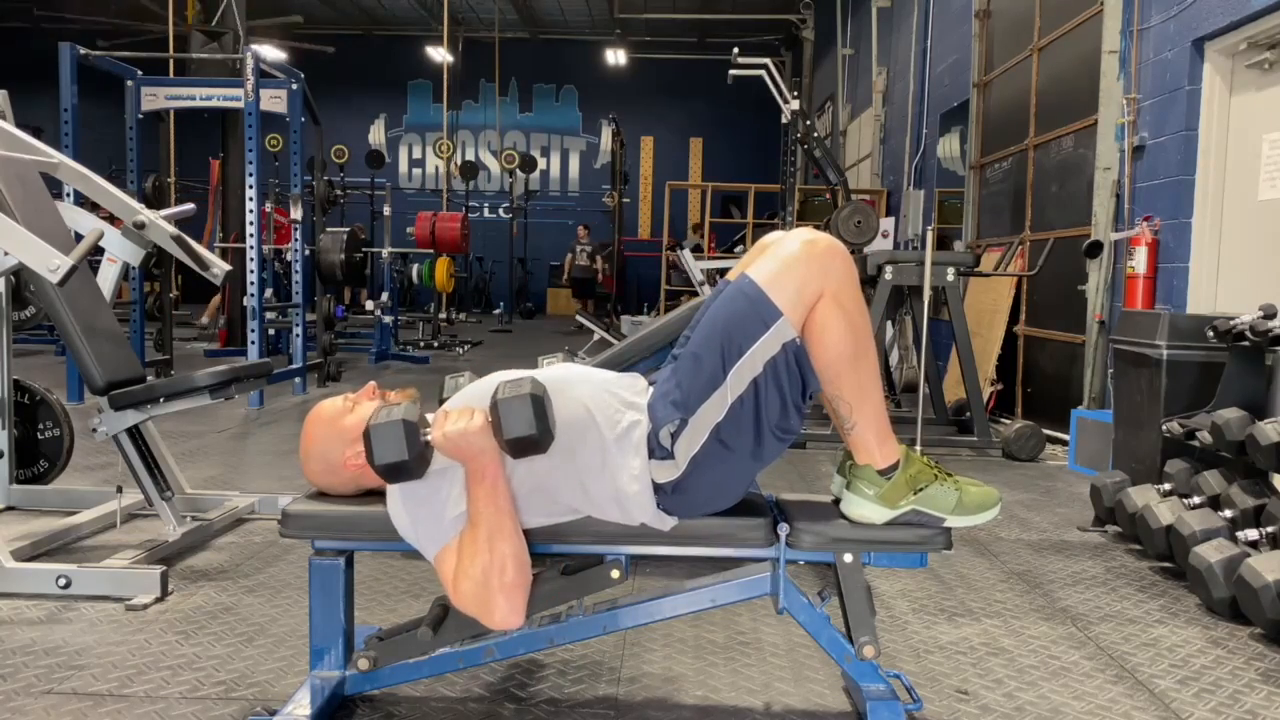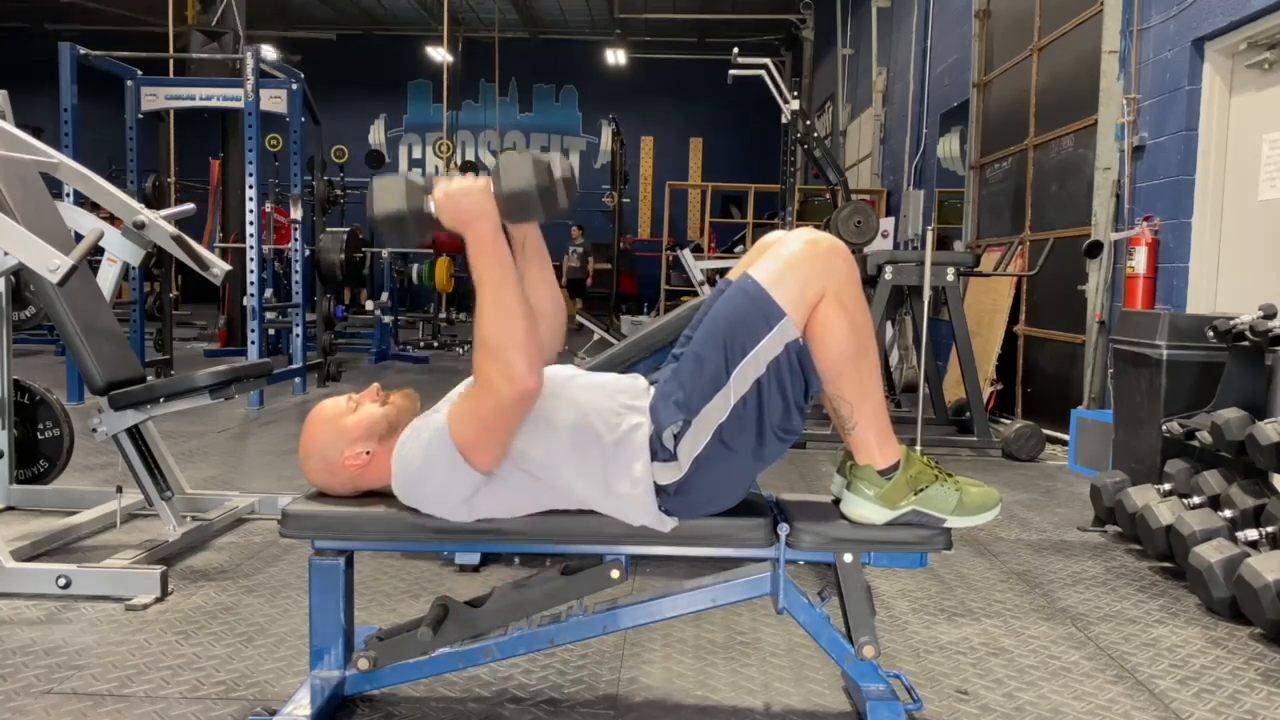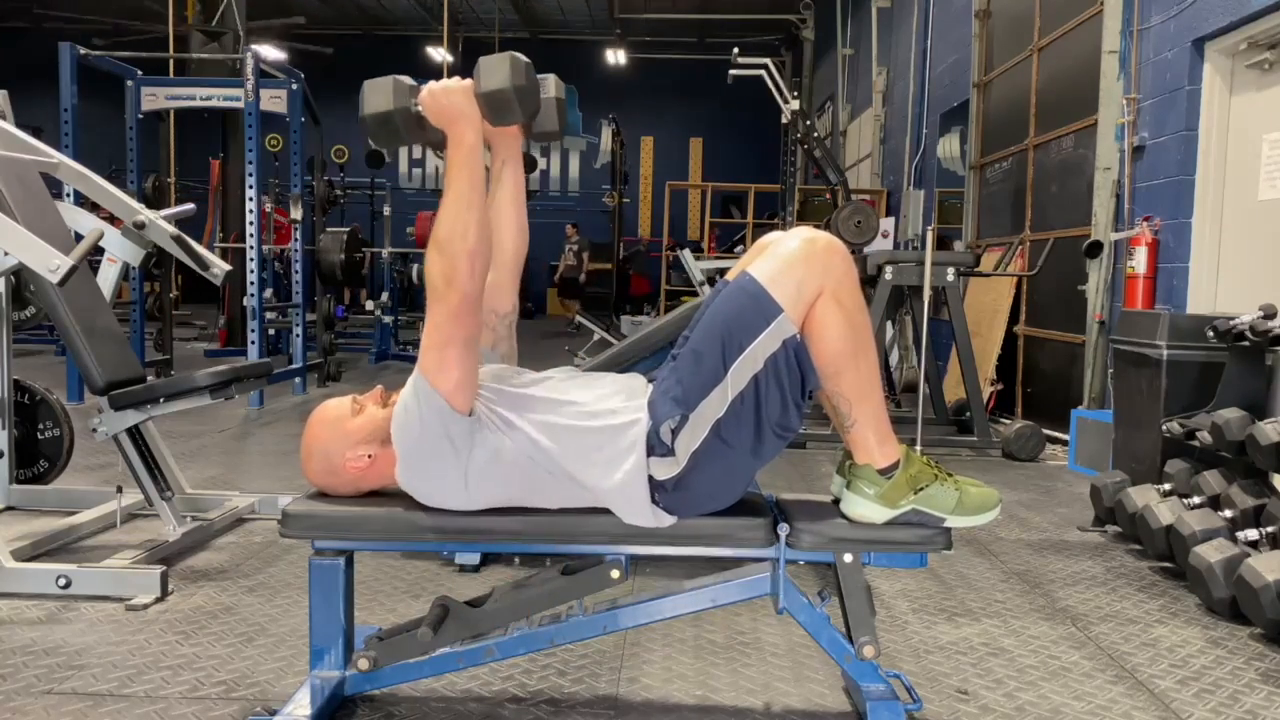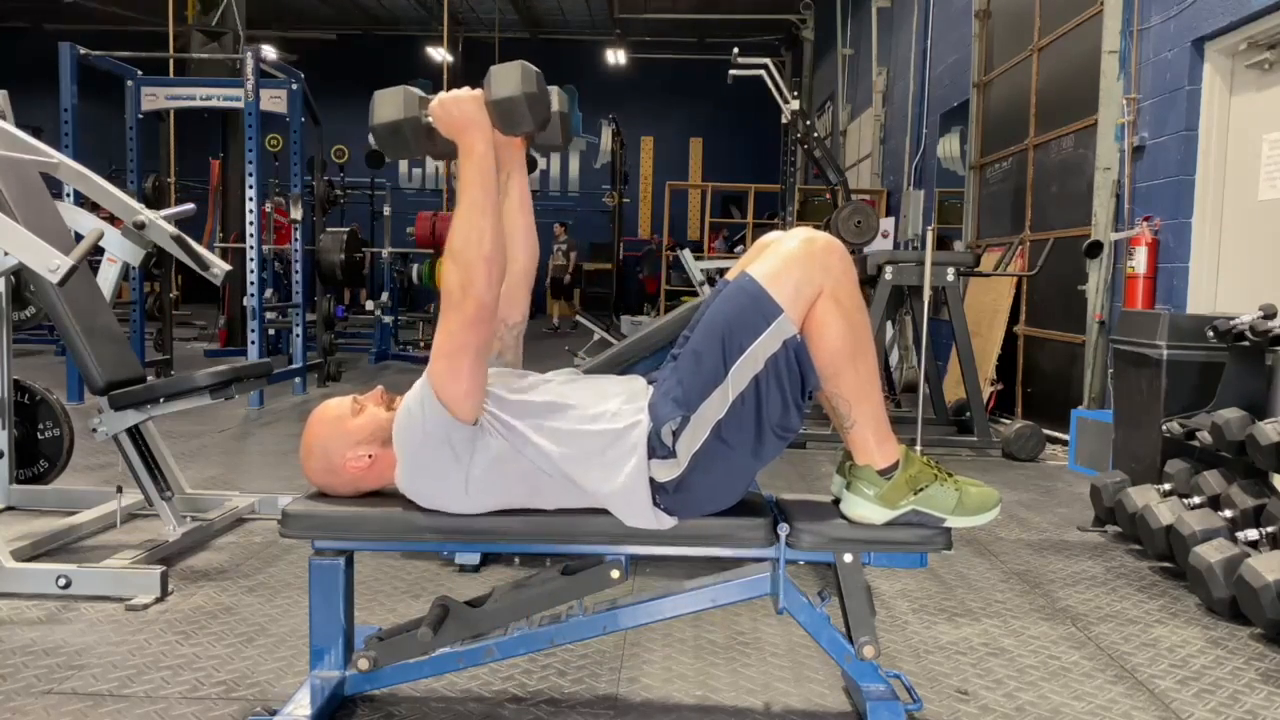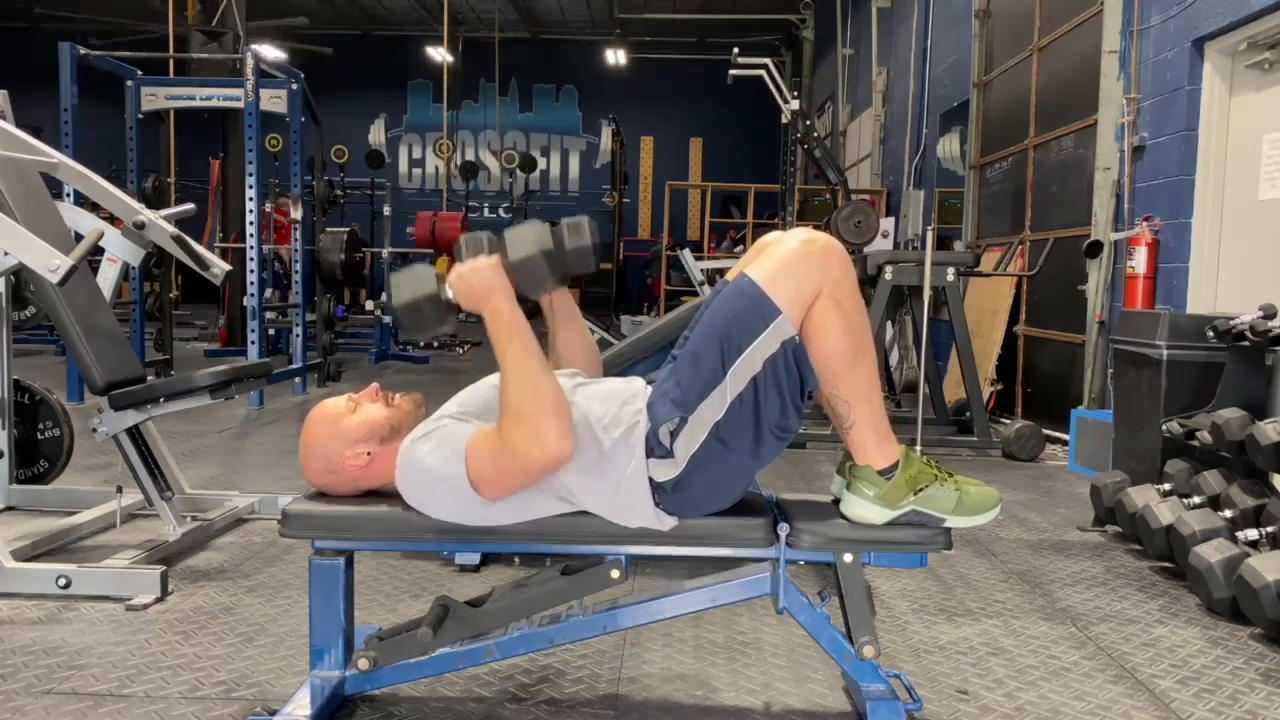
dt=0.5s
person 1, frame 1
left shoulder: (432, 446)
right shoulder: (422, 490)
right elbow: (503, 608)
right wrist: (481, 462)
left hip: (656, 407)
right hip: (678, 453)
left knee: (782, 251)
right knee: (814, 259)
left ankle: (868, 460)
right ankle: (884, 476)
person 1, frame 2
left shoulder: (446, 435)
right shoulder: (428, 466)
left elbow: (544, 343)
right elbow: (517, 383)
left wrist: (523, 229)
right wrist: (479, 231)
left hip: (658, 416)
right hip: (675, 451)
left knee: (783, 250)
right knee: (816, 258)
left ankle: (866, 461)
right ankle: (885, 477)
person 1, frame 3
left shoulder: (457, 406)
right shoulder: (426, 441)
left elbow: (497, 283)
right elbow: (457, 290)
left wrist: (504, 148)
right wrist: (461, 132)
left hip: (665, 420)
right hip: (677, 454)
left knee: (781, 251)
right knee: (813, 256)
left ankle: (868, 461)
right ankle: (884, 477)
person 1, frame 4
left shoulder: (463, 409)
right shoulder: (429, 445)
left elbow: (513, 289)
right elbow: (474, 301)
left wrist: (507, 157)
right wrist: (473, 142)
left hip: (668, 429)
right hip: (676, 456)
left knee: (781, 255)
right knee: (812, 258)
left ankle: (868, 464)
right ankle: (884, 476)
person 1, frame 5
left shoulder: (442, 434)
right shoulder: (426, 465)
left elbow: (582, 378)
right elbow: (550, 443)
left wrist: (547, 284)
right wrist: (496, 300)
left hip: (653, 410)
right hip: (675, 453)
left knee: (778, 249)
right knee: (811, 257)
left ankle: (865, 461)
right ankle: (884, 473)
